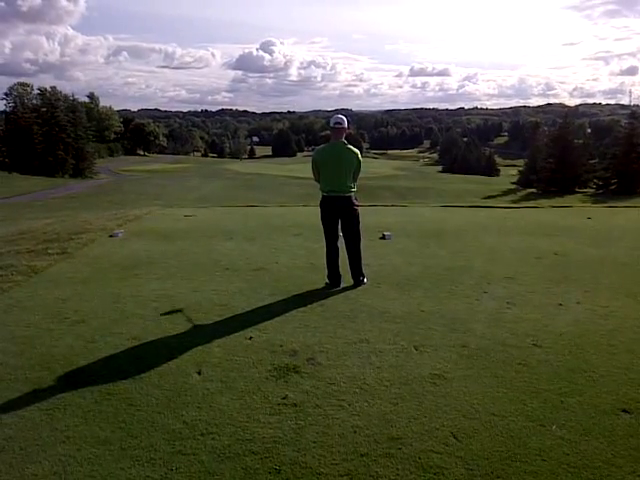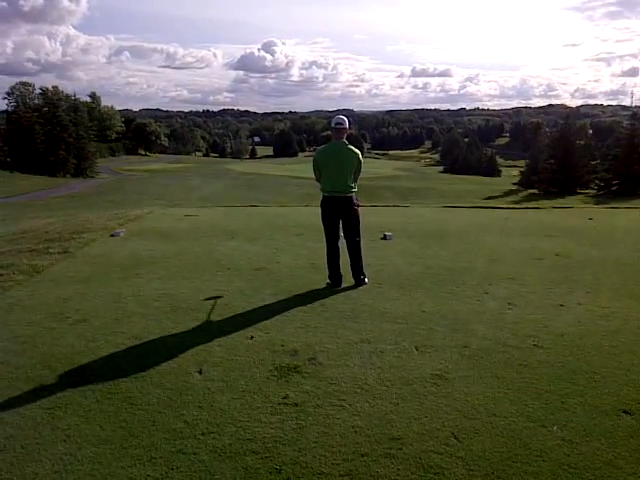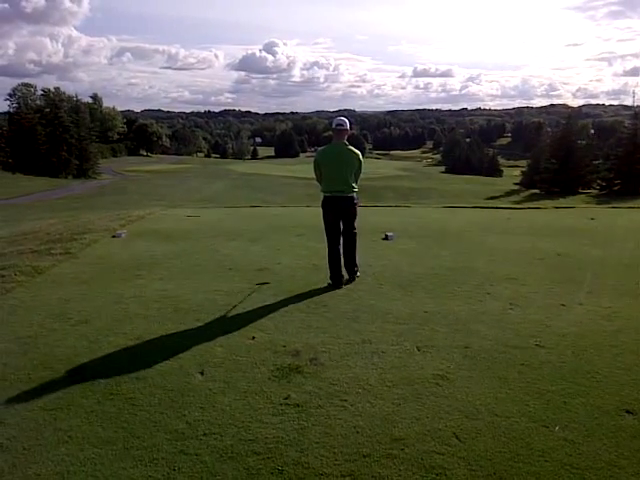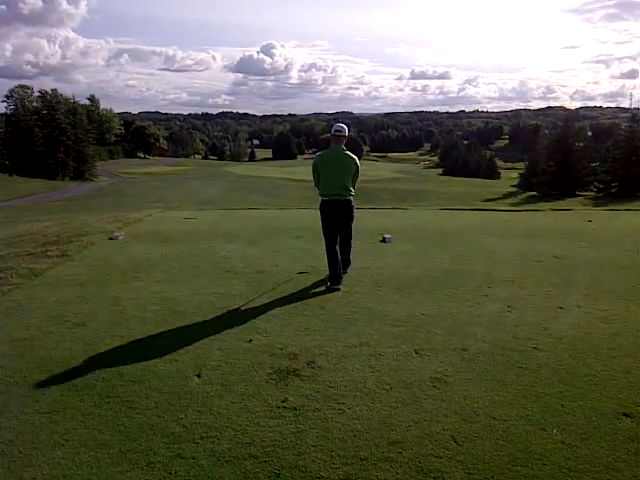
dt=0.3s
person 1, frame 1
left shoulder: (319, 152)
right shoulder: (354, 153)
left elbow: (317, 178)
right elbow: (355, 178)
left hip: (328, 201)
right hip: (348, 200)
left knee: (331, 242)
right knee: (353, 241)
left ankle: (334, 279)
right ankle: (358, 277)
person 1, frame 2
left shoulder: (320, 153)
right shoulder: (355, 154)
left elbow: (318, 178)
right elbow: (355, 178)
left hip: (329, 201)
right hip: (349, 200)
left knee: (332, 242)
right knee: (354, 241)
left ankle: (335, 279)
right ankle: (359, 277)
person 1, frame 3
left shoulder: (321, 153)
right shoulder: (356, 154)
left elbow: (319, 179)
right elbow: (356, 179)
left hip: (330, 201)
right hip: (349, 200)
left knee: (333, 241)
right knee: (350, 237)
left ankle: (336, 279)
right ankle: (352, 271)
person 1, frame 4
left shoulder: (319, 158)
right shoulder: (353, 160)
left elbow: (317, 183)
right elbow: (353, 184)
left hip: (328, 204)
right hip: (346, 203)
left knee: (331, 242)
right knee: (346, 237)
left ankle: (336, 279)
right ankle: (344, 266)
